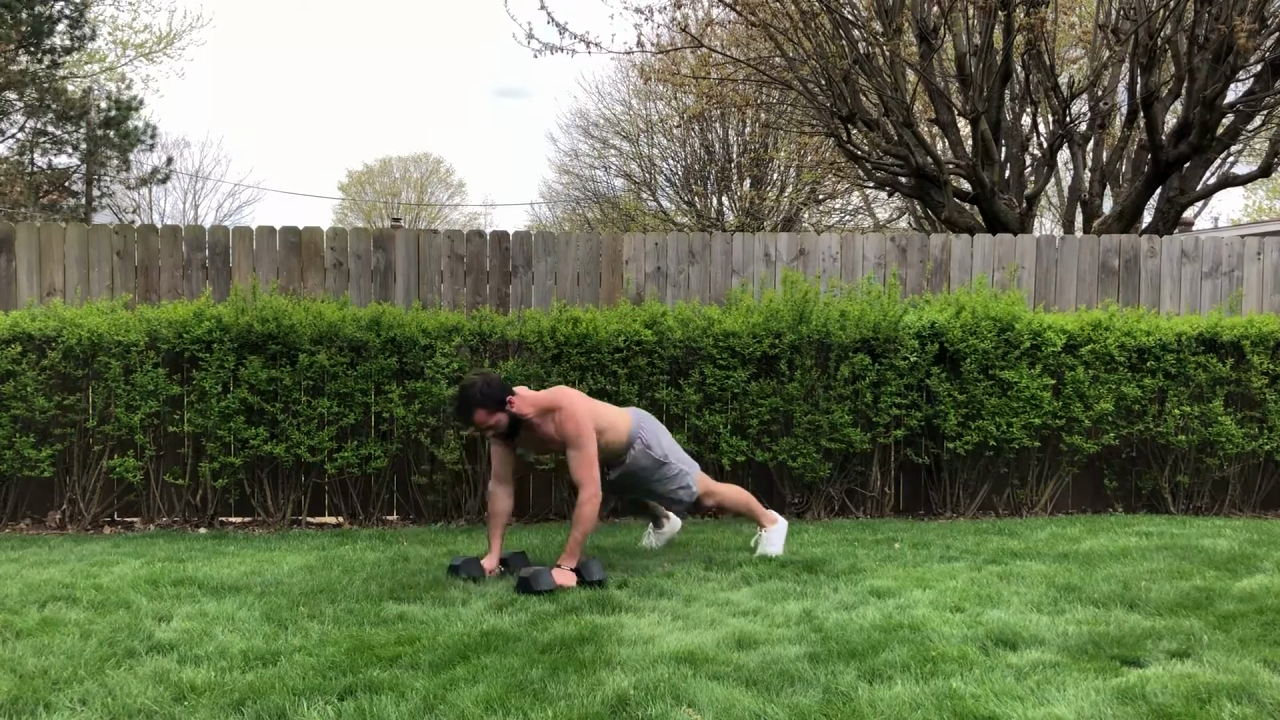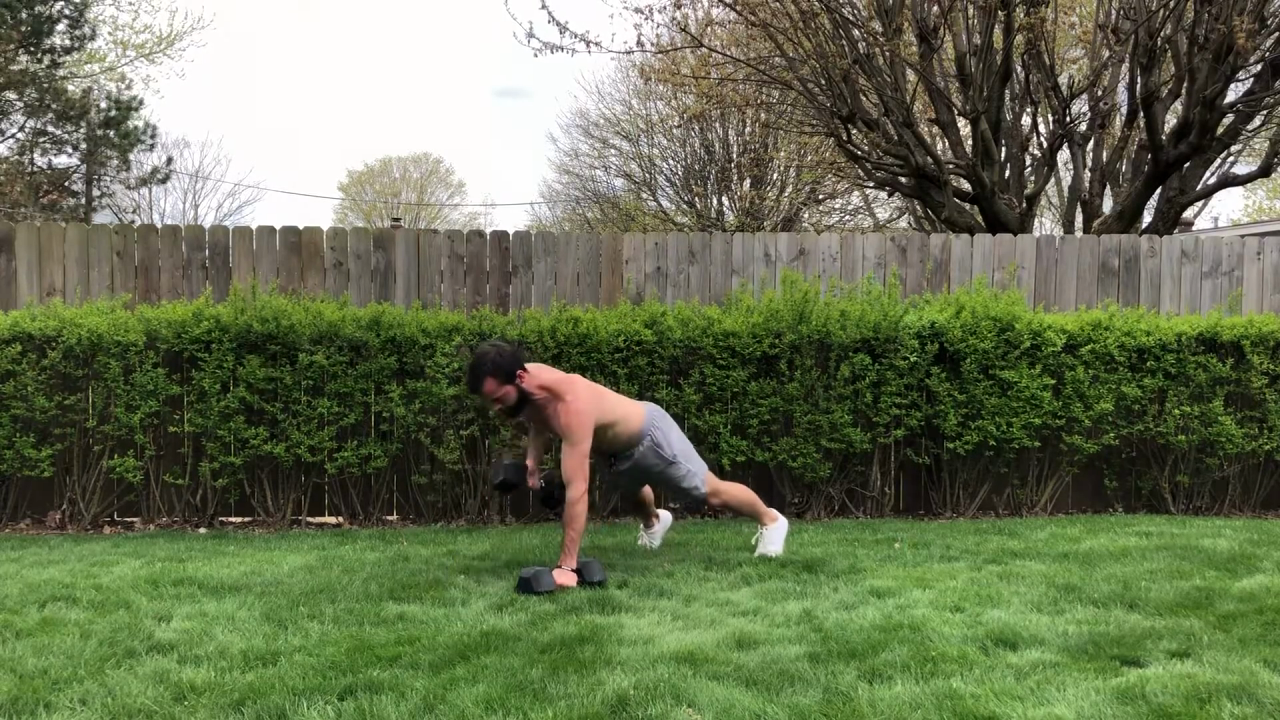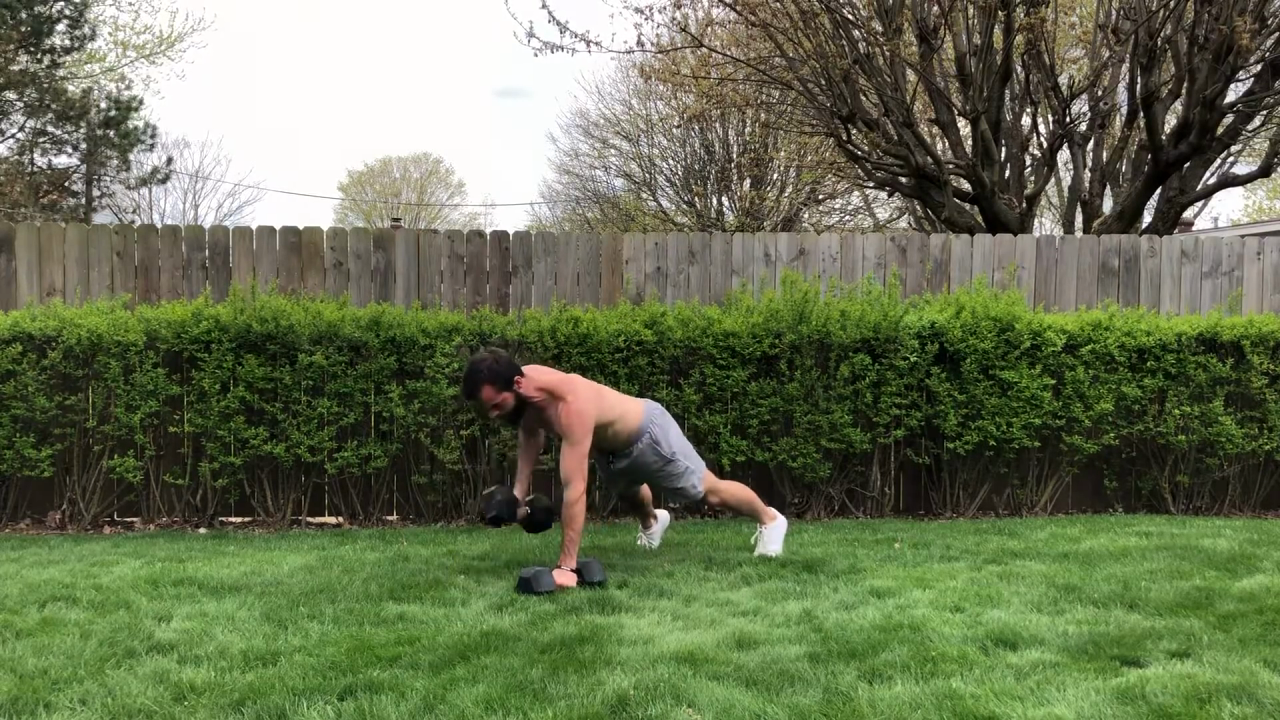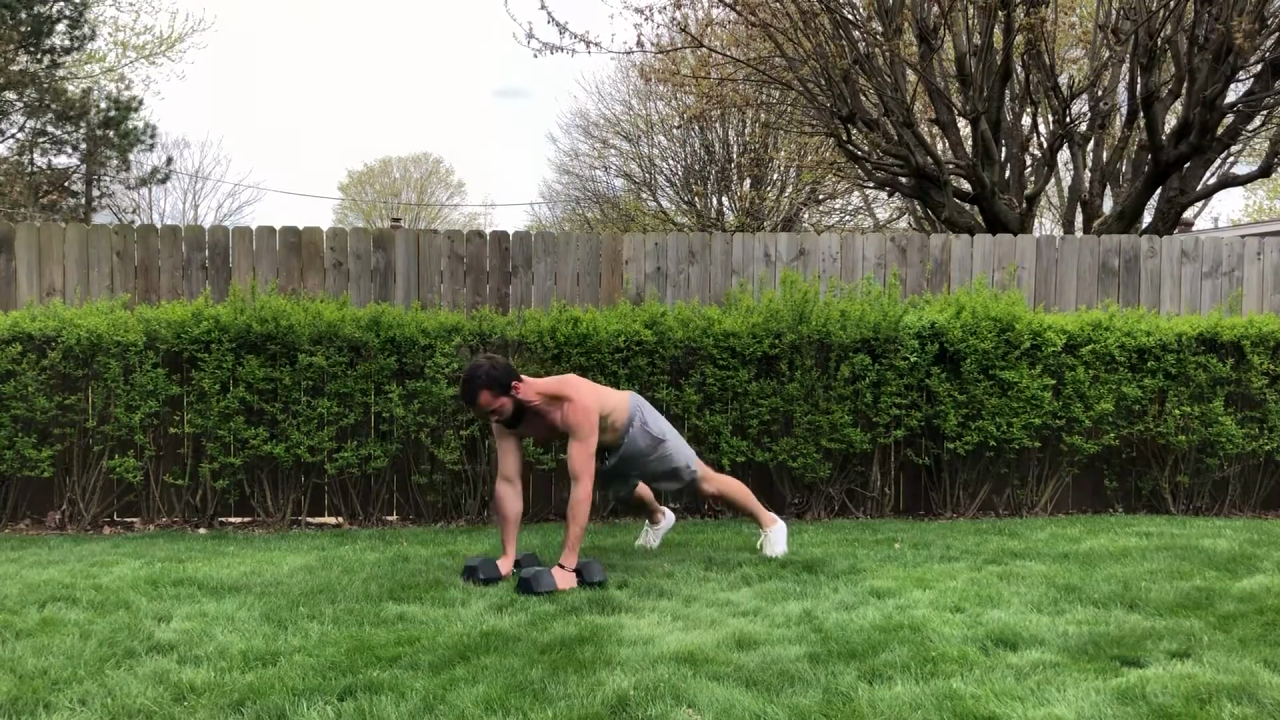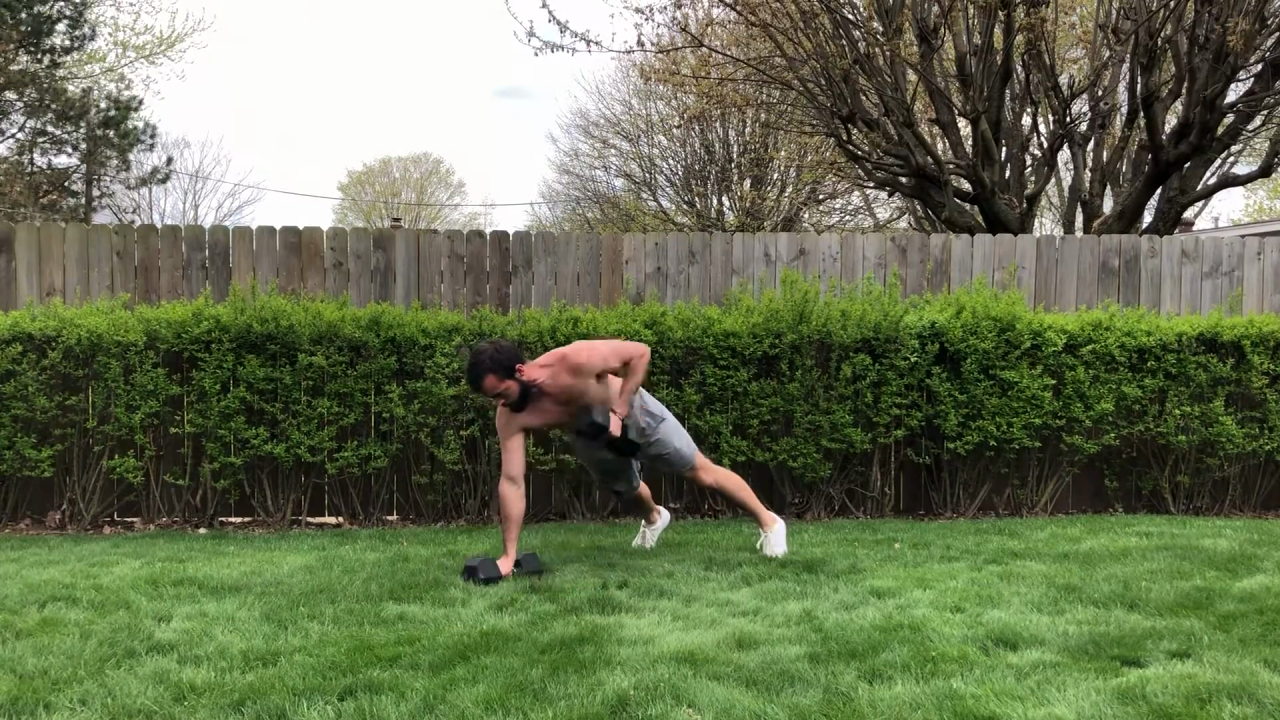
dt=0.5s
person 1, frame 1
left shoulder: (566, 412)
right shoulder: (505, 416)
left elbow: (591, 493)
right elbow: (500, 484)
left wrist: (567, 564)
right wrist: (494, 552)
left hip: (640, 439)
right hip: (608, 451)
left knee: (707, 494)
right knee: (639, 497)
left ankle: (769, 522)
right ankle: (664, 521)
person 1, frame 2
left shoulder: (572, 402)
right shoulder: (521, 386)
left elbow: (576, 489)
left wrist: (567, 565)
right wrist: (533, 459)
left hip: (649, 435)
right hip: (611, 448)
left knee: (711, 492)
right knee: (632, 491)
left ankle: (771, 521)
right ankle: (654, 521)
person 1, frame 3
left shoulder: (573, 403)
right shoulder: (519, 386)
left elbow: (574, 489)
right elbow: (531, 430)
left wrist: (567, 565)
right wrist: (520, 489)
left hip: (648, 432)
right hip: (610, 446)
left knee: (709, 491)
right knee: (629, 492)
left ankle: (769, 519)
right ankle: (651, 522)
person 1, frame 4
left shoulder: (574, 401)
right shoulder: (506, 414)
left elbow: (582, 487)
right elbow: (507, 483)
left wrist: (566, 563)
right wrist: (508, 556)
left hip: (635, 425)
right hip: (598, 446)
left knee: (704, 480)
right knee: (626, 489)
left ankle: (768, 522)
right ankle: (659, 518)
person 1, frame 5
left shoulder: (574, 360)
right shoulder: (510, 415)
left elbow: (640, 352)
right elbow: (511, 482)
left wrist: (617, 412)
right wrist: (508, 555)
left hip: (635, 412)
right hip: (589, 436)
left knee: (703, 473)
right knee: (626, 489)
left ankle: (769, 522)
right ankle: (654, 518)
